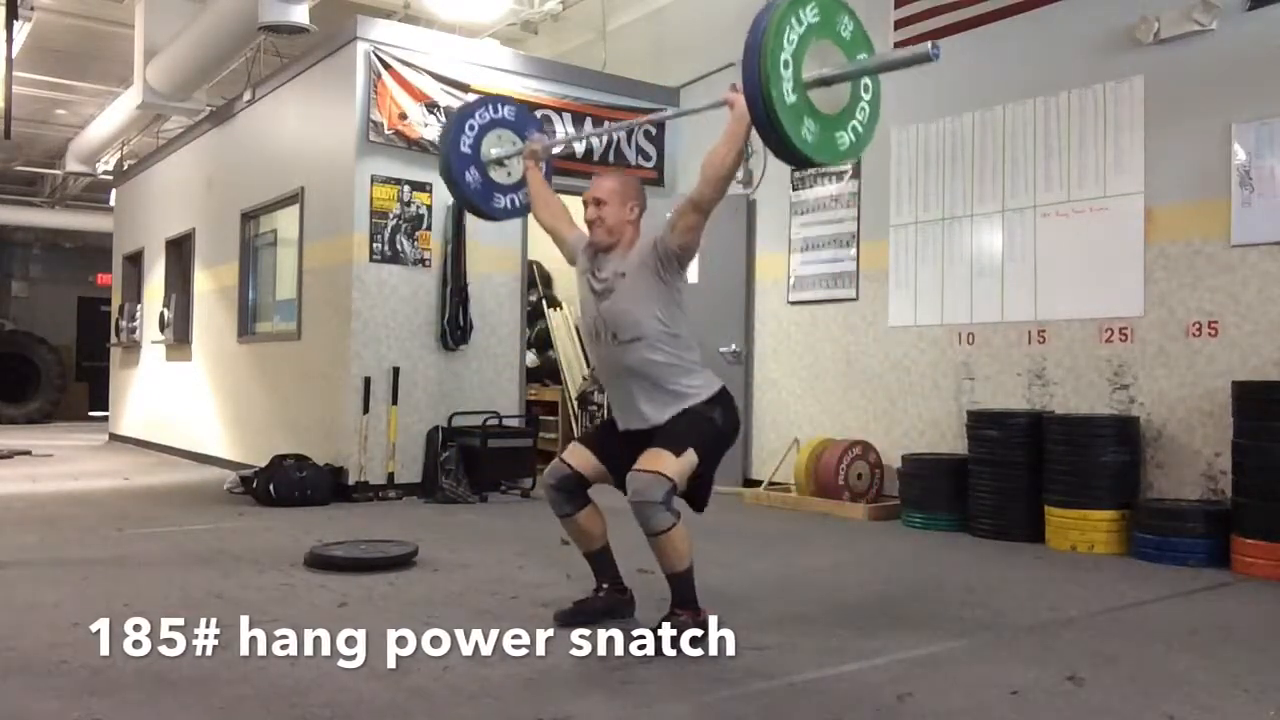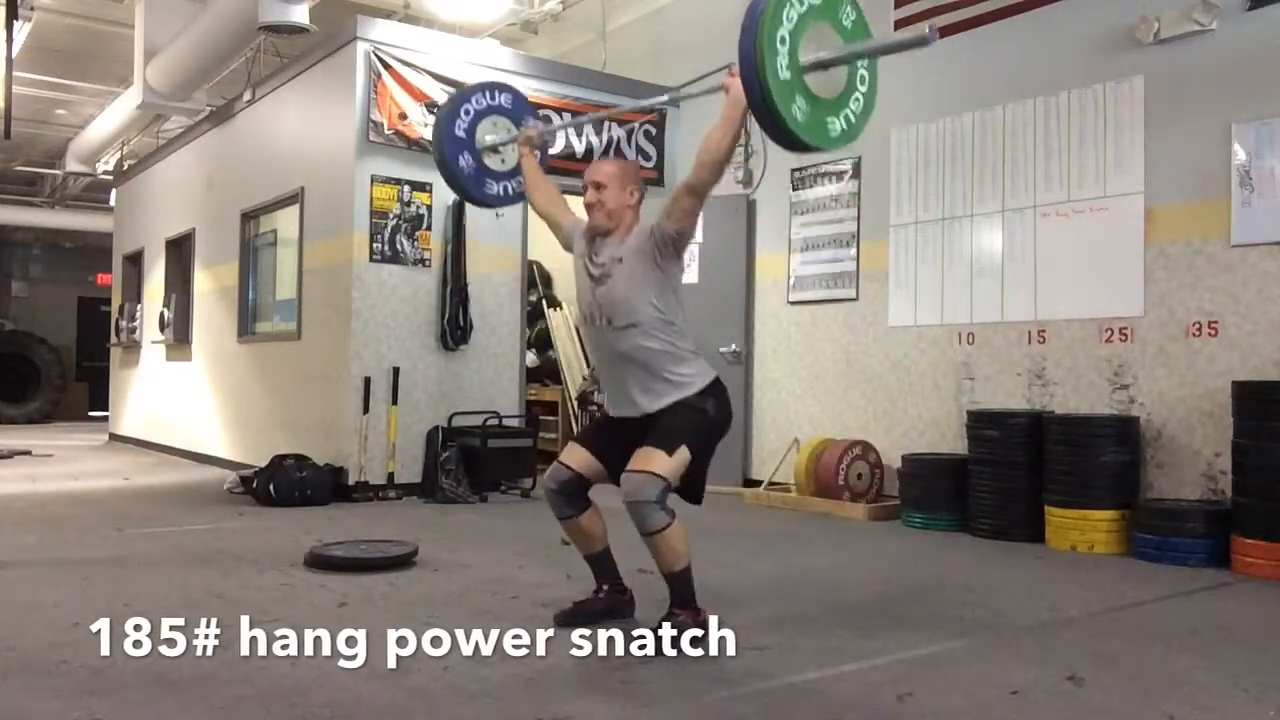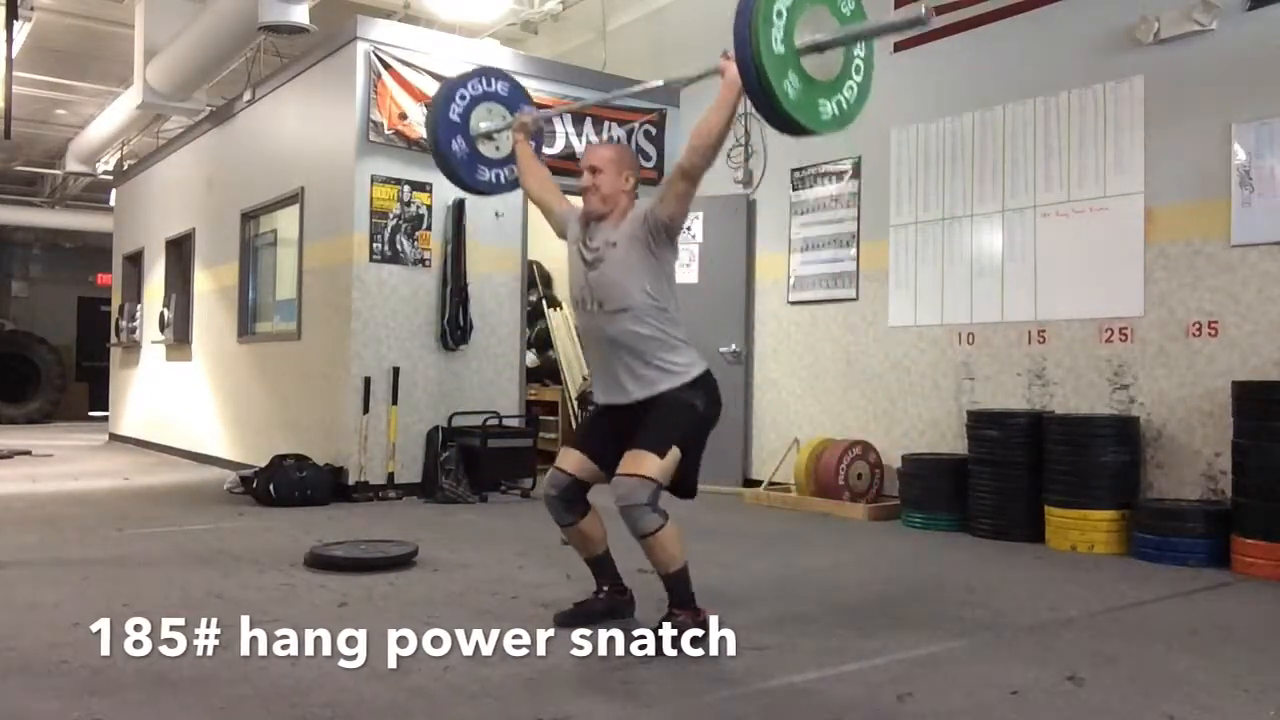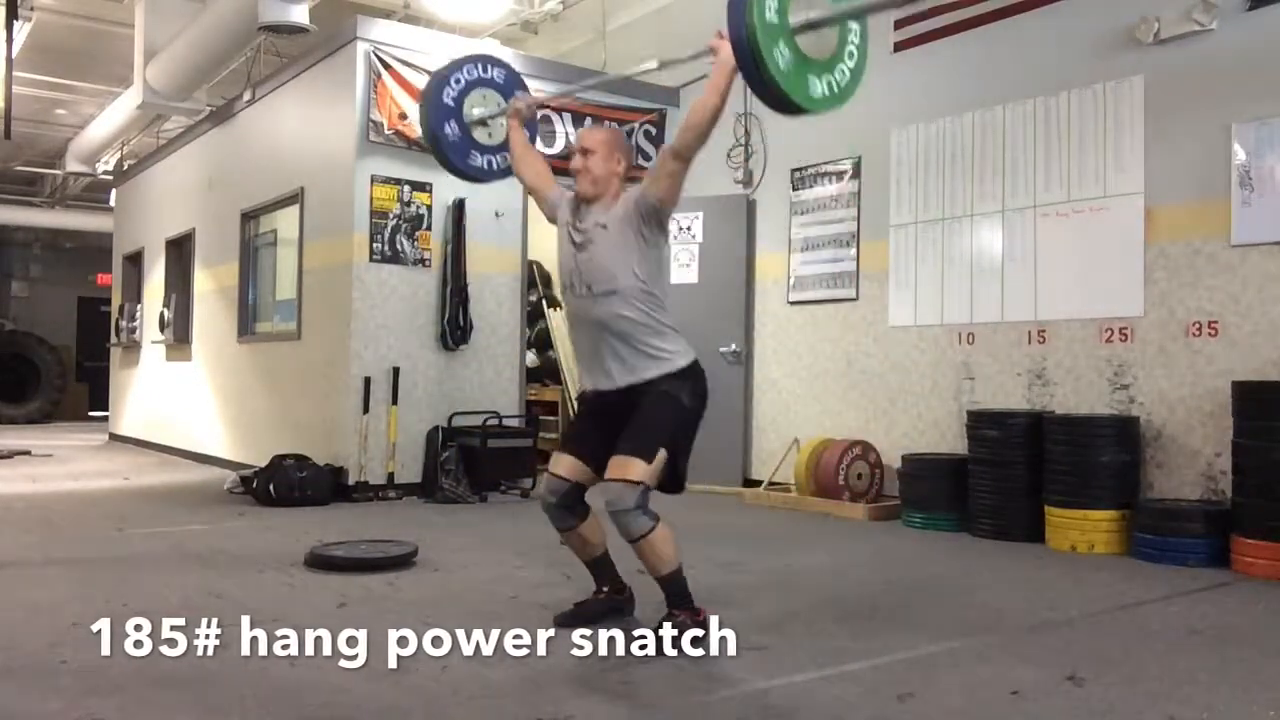
dt=0.1s
person 1, frame 1
left shoulder: (658, 257)
right shoulder: (586, 257)
left elbow: (705, 195)
right elbow: (549, 214)
left wrist: (742, 118)
right wrist: (532, 166)
left hip: (697, 409)
right hip: (633, 415)
left knee: (648, 489)
right knee: (561, 480)
left ankle: (689, 614)
right ankle: (612, 591)
person 1, frame 2
left shoulder: (654, 243)
right shoulder: (584, 243)
left elbow: (700, 179)
right elbow: (545, 201)
left wrist: (738, 101)
right wrist: (527, 153)
left hip: (689, 400)
right hip: (626, 408)
left knee: (642, 488)
right knee: (561, 482)
left ankle: (688, 613)
right ankle: (613, 591)
person 1, frame 3
left shoulder: (648, 226)
right shoulder: (577, 227)
left elbow: (693, 164)
right elbow: (538, 186)
left wrist: (733, 86)
right wrist: (521, 139)
left hip: (679, 390)
right hip: (618, 396)
left knee: (635, 492)
right knee: (560, 488)
left ankle: (688, 615)
right ankle: (613, 593)
person 1, frame 4
left shoulder: (639, 210)
right shoulder: (568, 212)
left elbow: (684, 145)
right elbow: (531, 172)
left wrist: (727, 65)
right wrist: (515, 125)
left hip: (665, 381)
right hip: (604, 389)
left knee: (623, 496)
right knee: (557, 492)
left ankle: (687, 614)
right ankle: (612, 591)
